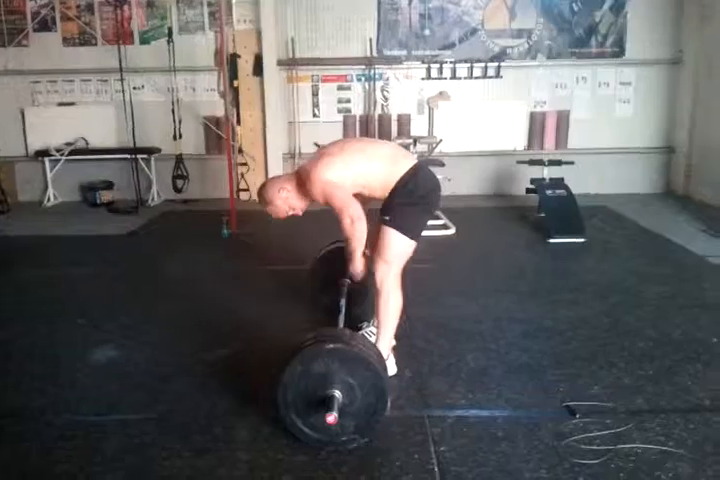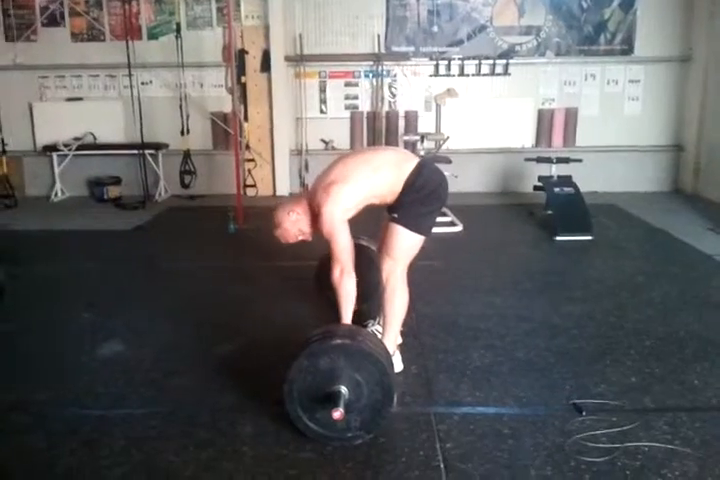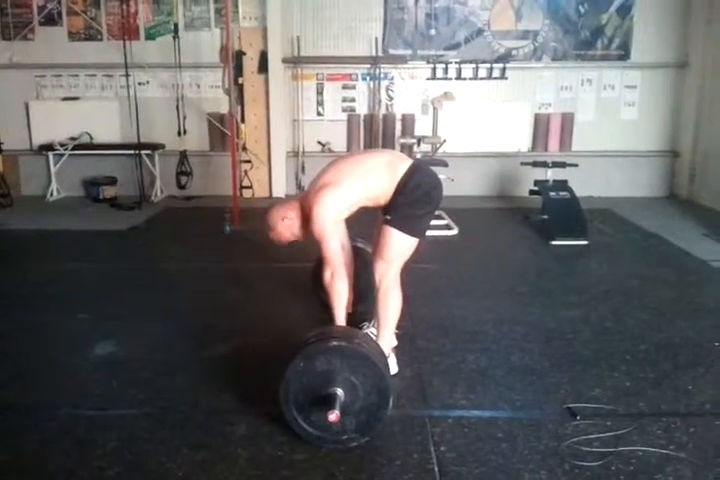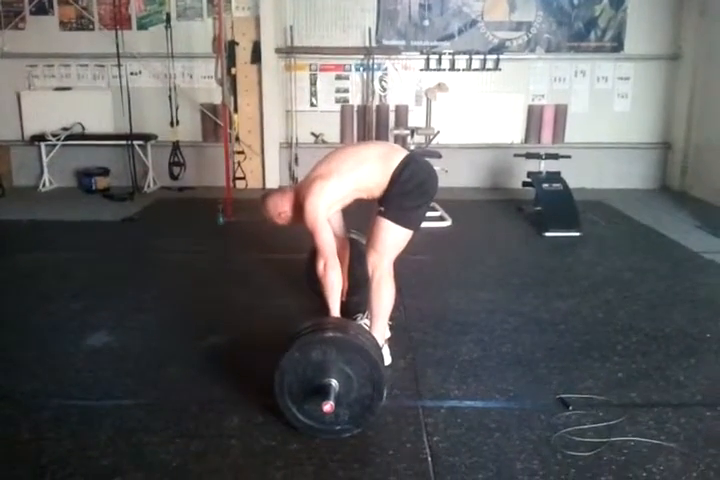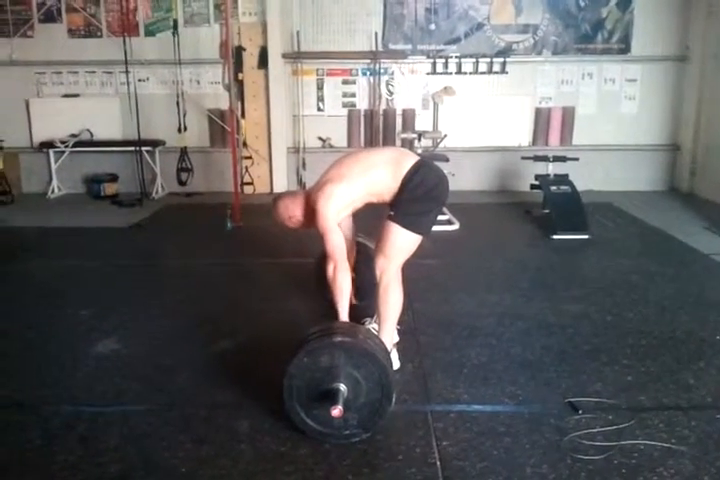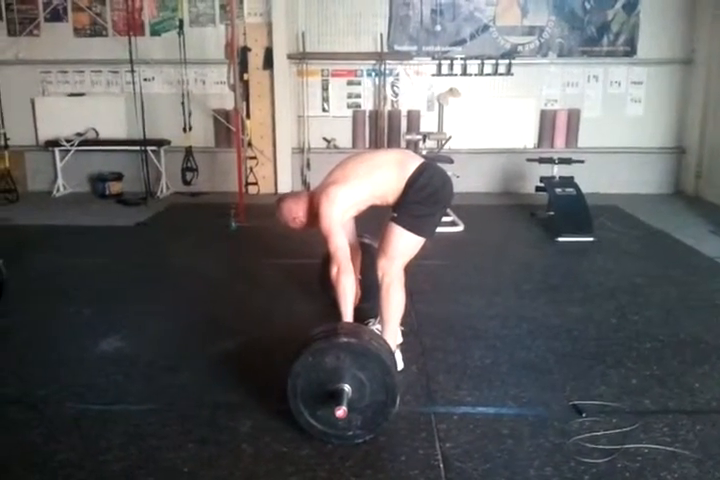
dt=0.7s
person 1, frame 1
left shoulder: (314, 181)
right shoulder: (315, 170)
left elbow: (355, 217)
left wrist: (356, 257)
right wrist: (357, 247)
left hip: (415, 188)
right hip: (409, 181)
left knee: (385, 272)
right knee: (380, 259)
left ankle: (382, 357)
right ankle: (381, 329)
person 1, frame 2
left shoulder: (326, 210)
right shoulder: (319, 194)
left elbow: (342, 270)
right elbow: (345, 244)
left wrist: (345, 326)
right wrist: (350, 295)
left hip: (423, 187)
right hip: (416, 178)
left knee: (392, 269)
right knee: (386, 257)
left ankle: (388, 353)
right ankle: (388, 326)
person 1, frame 3
left shoulder: (318, 212)
right shoulder: (317, 197)
left elbow: (334, 273)
right elbow: (343, 246)
left wrist: (340, 326)
right wrist: (348, 295)
left hip: (416, 188)
right hip: (411, 179)
left knee: (385, 271)
right knee: (381, 262)
left ankle: (383, 355)
right ankle: (383, 329)
person 1, frame 4
left shoulder: (311, 204)
right shoulder: (318, 190)
left elbow: (328, 263)
right elbow: (339, 237)
left wrist: (335, 318)
right wrist: (344, 281)
left hip: (411, 180)
right hip: (409, 168)
left knee: (377, 263)
right knee: (376, 255)
left ankle: (376, 346)
right ankle: (377, 321)
person 1, frame 5
left shoulder: (323, 207)
right shoulder: (327, 194)
left elbow: (337, 266)
right elbow: (347, 242)
left wrist: (343, 322)
right wrist: (347, 287)
left hip: (421, 185)
right hip: (420, 176)
left knee: (386, 267)
right knee: (386, 262)
left ankle: (385, 351)
right ankle: (384, 326)
person 1, frame 6
left shoulder: (326, 208)
right shoulder: (332, 195)
left elbow: (341, 268)
right elbow: (351, 245)
left wrist: (347, 324)
right wrist: (355, 283)
left hip: (425, 187)
right hip: (425, 177)
left knee: (387, 268)
right knee: (389, 261)
right ankle: (389, 327)
